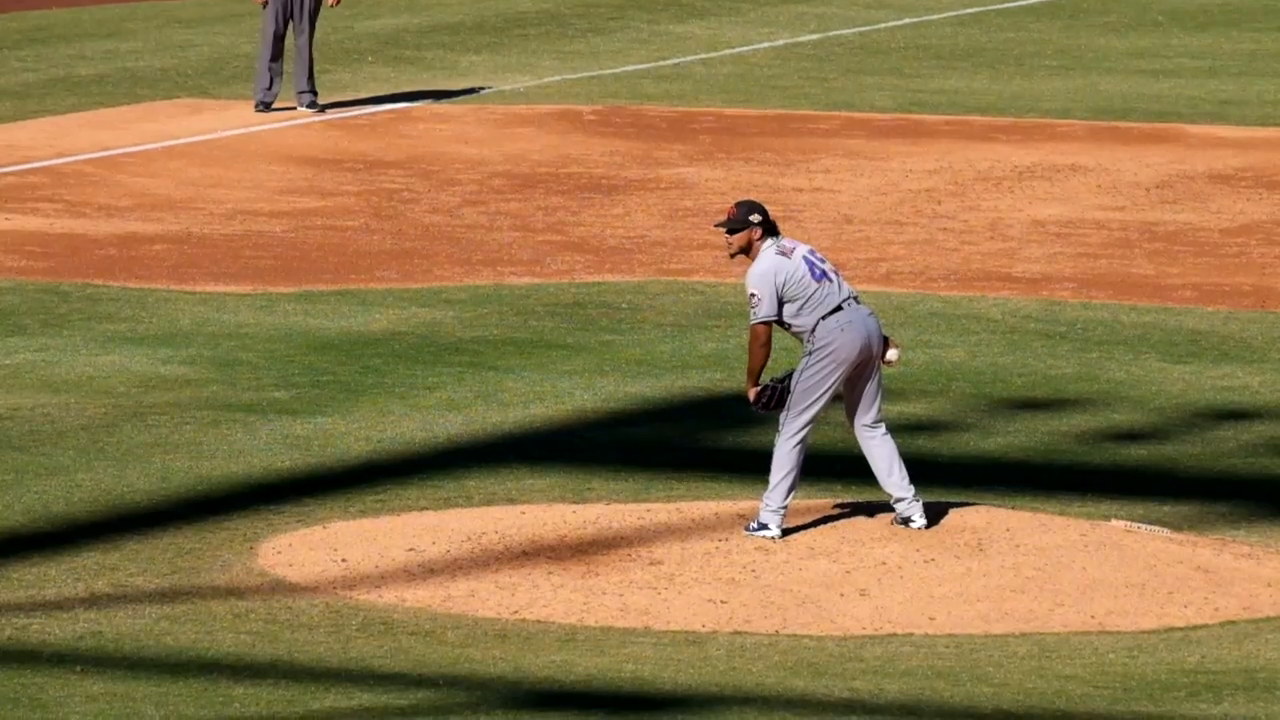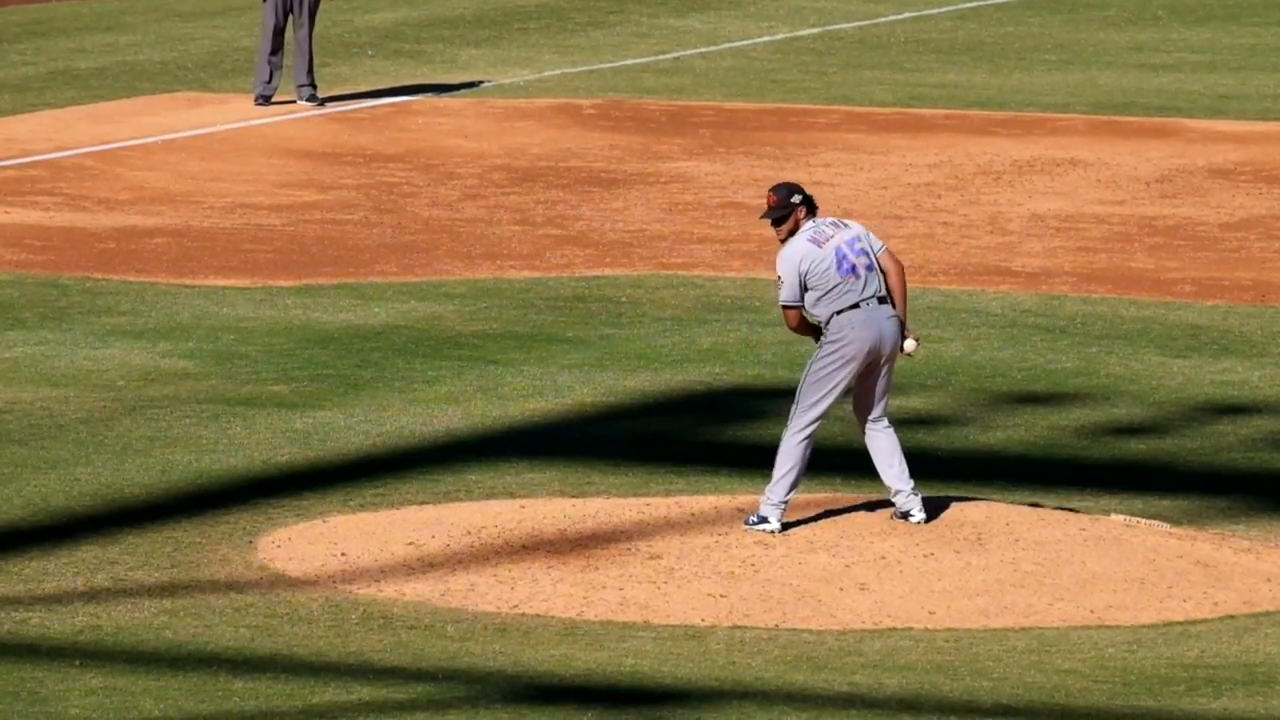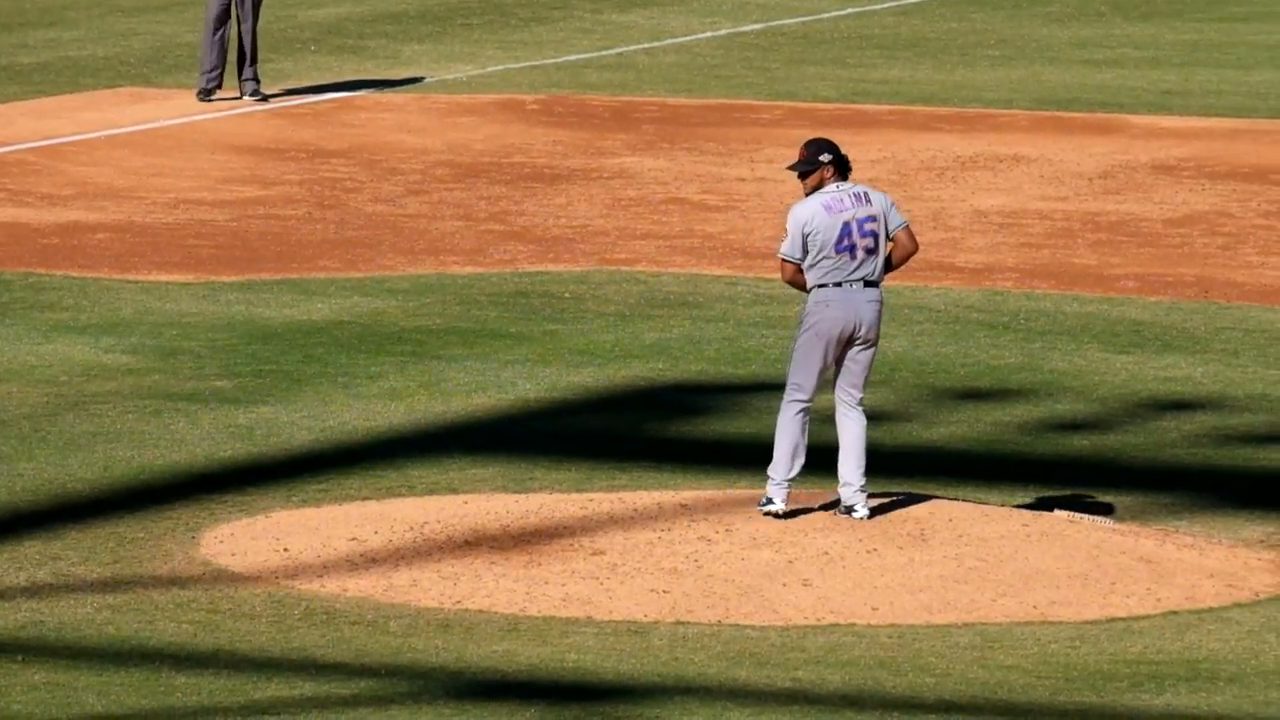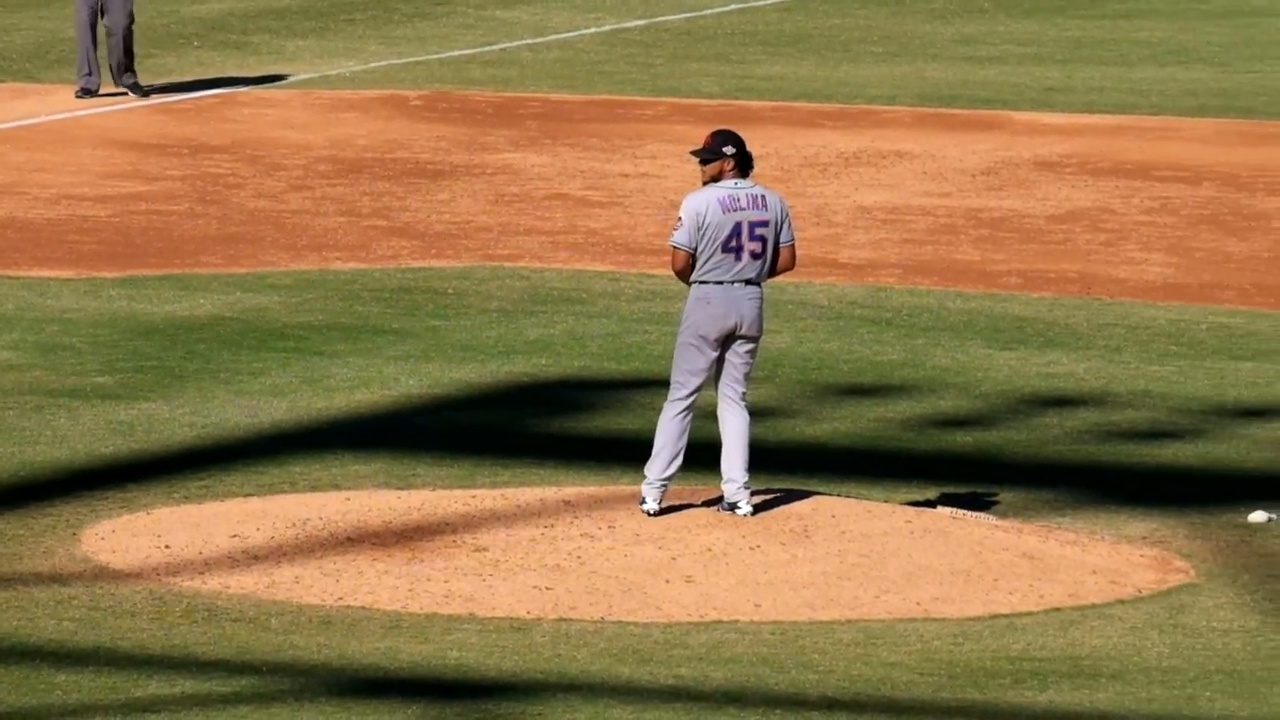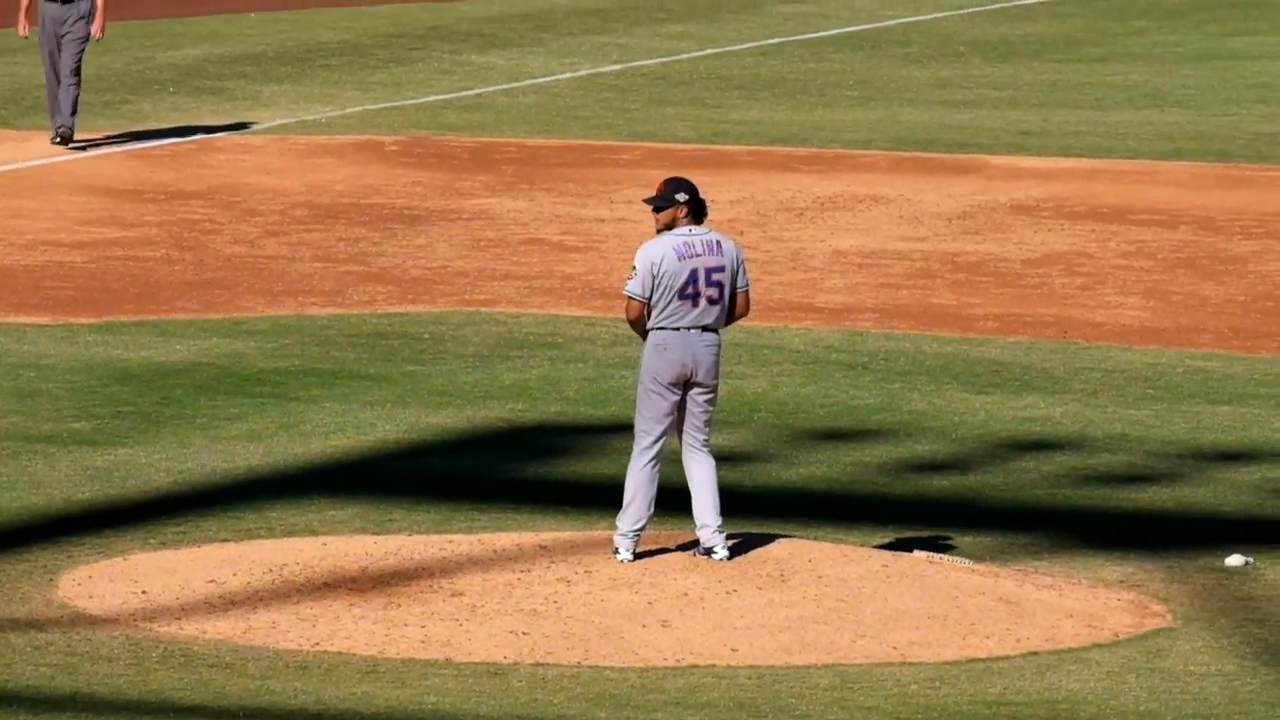
dt=0.5s
person 1, frame 1
left shoulder: (761, 270)
right shoulder: (793, 246)
left elbow: (761, 336)
left wrist: (752, 384)
left hip: (835, 336)
right hip: (867, 323)
left knee: (793, 426)
right knee: (869, 424)
left ankle: (771, 517)
right ankle: (910, 508)
person 1, frame 2
left shoulder: (792, 252)
right shoulder: (848, 227)
left elbow: (794, 319)
right elbow: (893, 267)
left wrist: (818, 331)
right wrist: (899, 319)
left hip: (847, 331)
right hip: (887, 324)
left knee: (802, 421)
right knee: (875, 419)
left ankle: (770, 510)
right ankle: (908, 502)
person 1, frame 3
left shoulder: (803, 210)
right shoulder: (877, 199)
left elbow: (789, 274)
right elbow: (908, 245)
right wrist: (874, 274)
left hip: (826, 305)
right hip: (869, 304)
left knee: (796, 399)
right knee: (850, 402)
left ankle: (778, 489)
right ankle: (854, 497)
person 1, frame 4
left shoulder: (698, 201)
right shoulder: (773, 202)
left elbow: (680, 263)
right elbow: (786, 261)
left wrist: (699, 282)
left hip: (707, 302)
right hip: (750, 303)
left knee: (681, 397)
right knee: (733, 399)
left ankle: (653, 490)
right ankle: (737, 493)
person 1, frame 5
left shoulder: (653, 250)
right shoulder: (728, 248)
left elbow: (634, 312)
right elbow: (741, 307)
left wrist: (651, 335)
left hip: (665, 347)
right hip: (708, 349)
left knee: (647, 445)
right knee: (698, 445)
left ankle: (627, 540)
right ankle: (713, 538)
